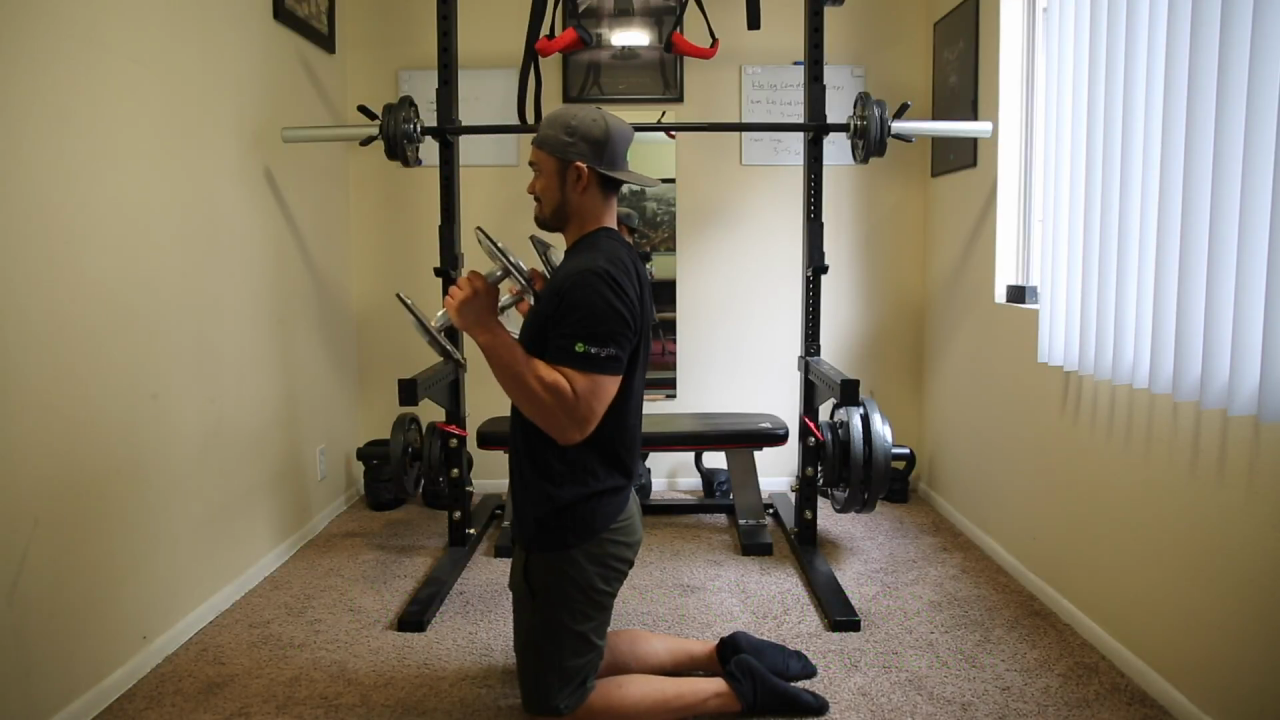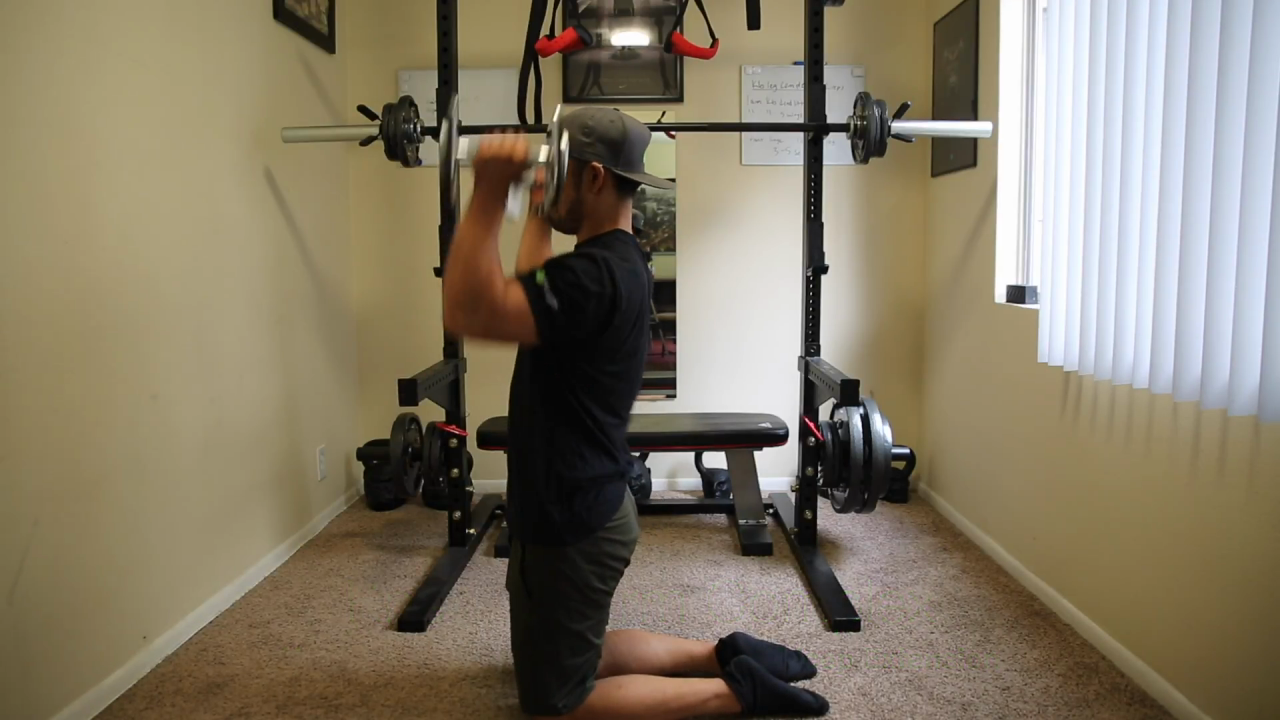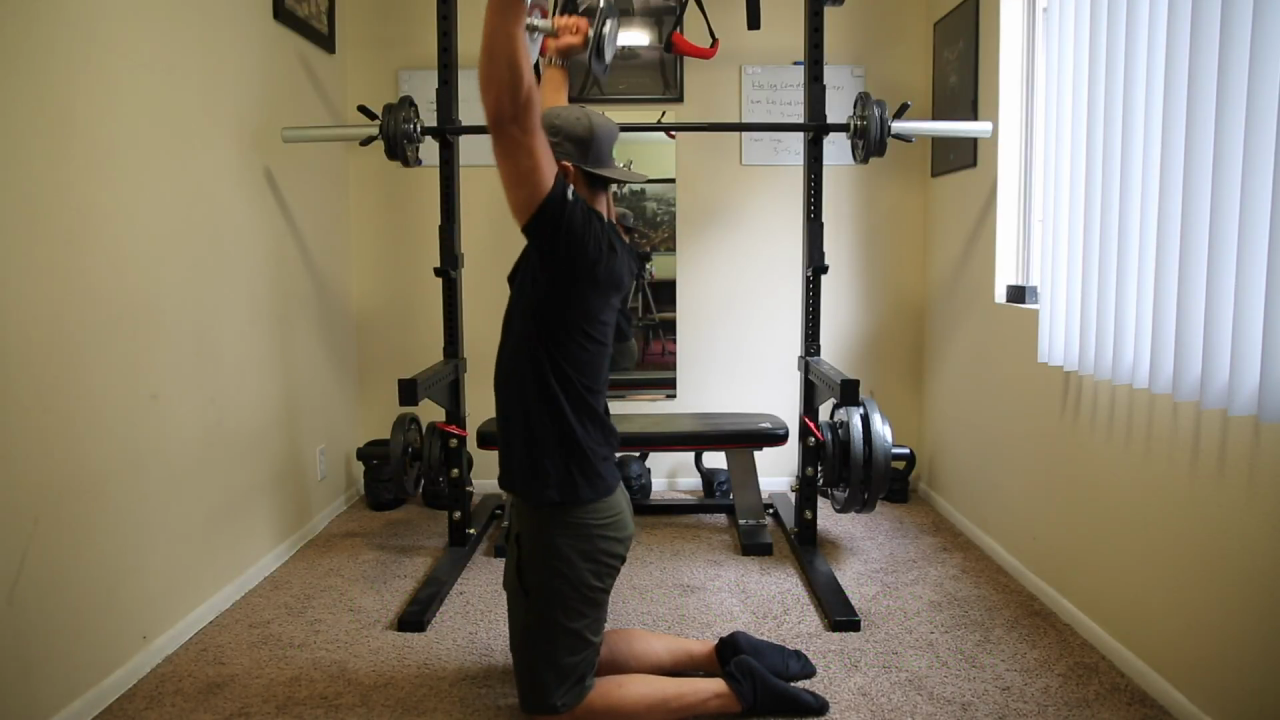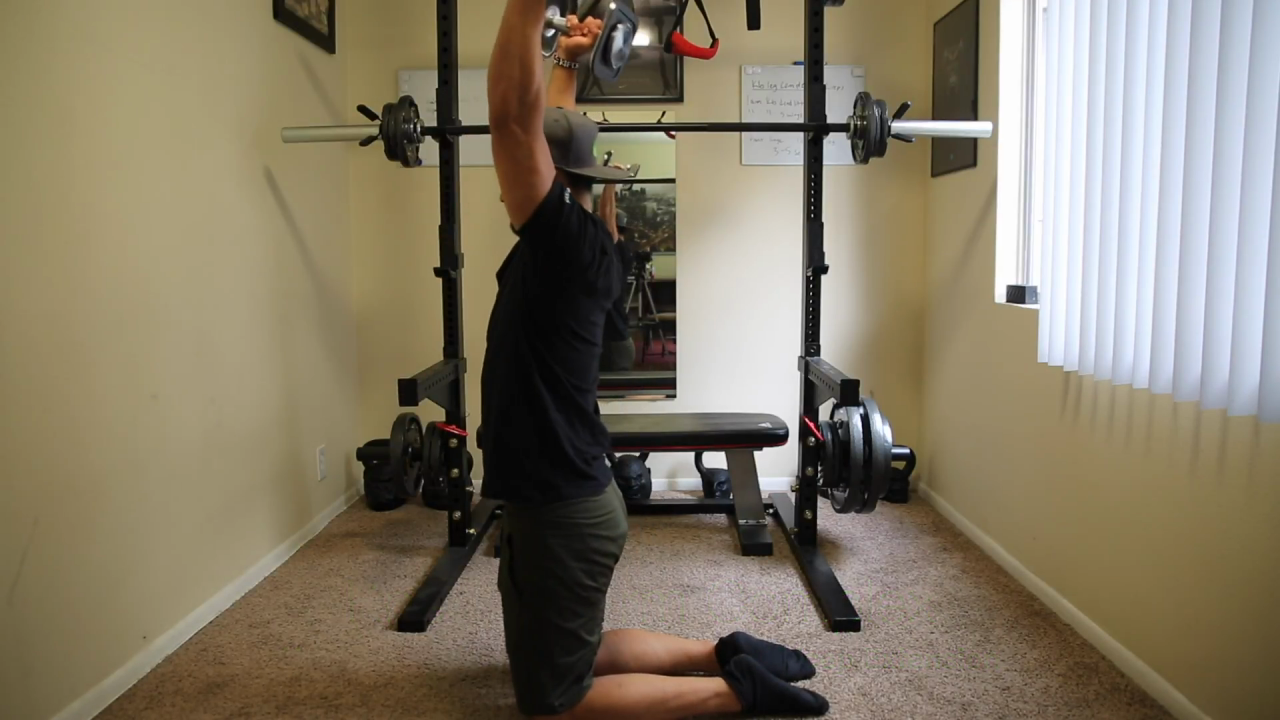
dt=0.4s
person 1, frame 1
left shoulder: (594, 279)
right shoulder: (599, 262)
left elbow: (570, 418)
left wrist: (487, 329)
right wrist: (537, 311)
left hip: (574, 526)
right hip: (582, 512)
right knee: (575, 653)
right ankle: (725, 653)
person 1, frame 2
left shoulder: (594, 280)
right shoulder: (609, 261)
left elbow: (467, 310)
right elbow: (531, 281)
left wrist: (488, 194)
right wrist: (535, 200)
left hip: (570, 522)
right hip: (583, 509)
right knee: (573, 655)
right ankle: (726, 655)
person 1, frame 3
left shoulder: (575, 242)
right shoulder: (588, 243)
left elbow: (510, 117)
right elbow: (540, 129)
right wrist: (555, 61)
left hip: (567, 512)
right hip: (577, 499)
right knee: (572, 653)
right ankle: (727, 653)
person 1, frame 4
left shoulder: (565, 242)
right shoulder: (575, 244)
left elbow: (513, 117)
right elbow: (543, 133)
right wrist: (567, 62)
left hip: (559, 512)
right hip: (571, 497)
right knee: (570, 654)
right ankle: (726, 654)
